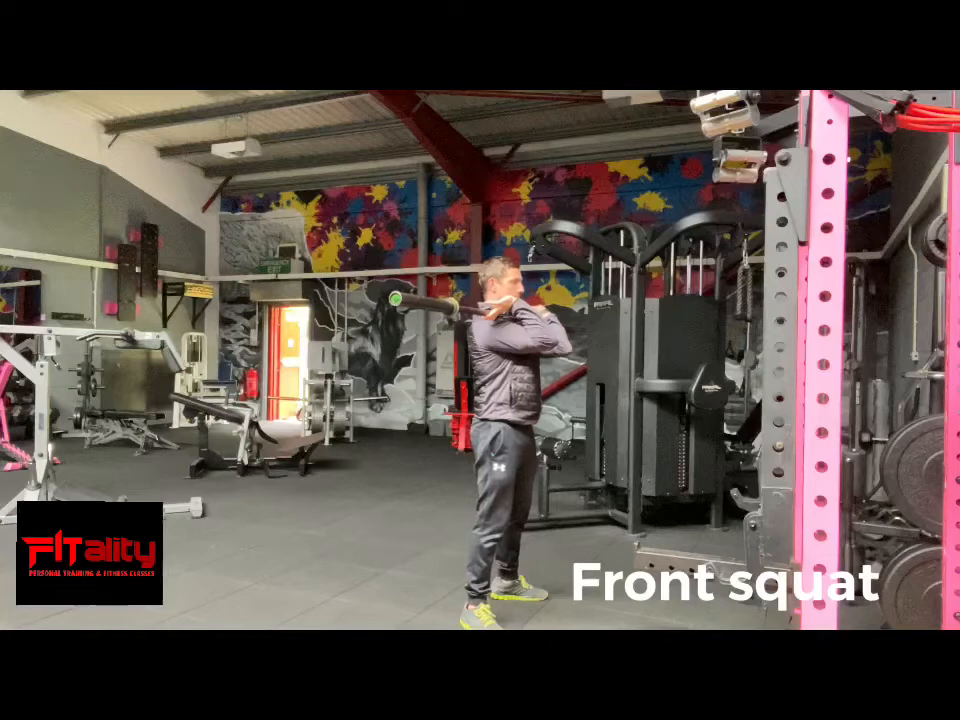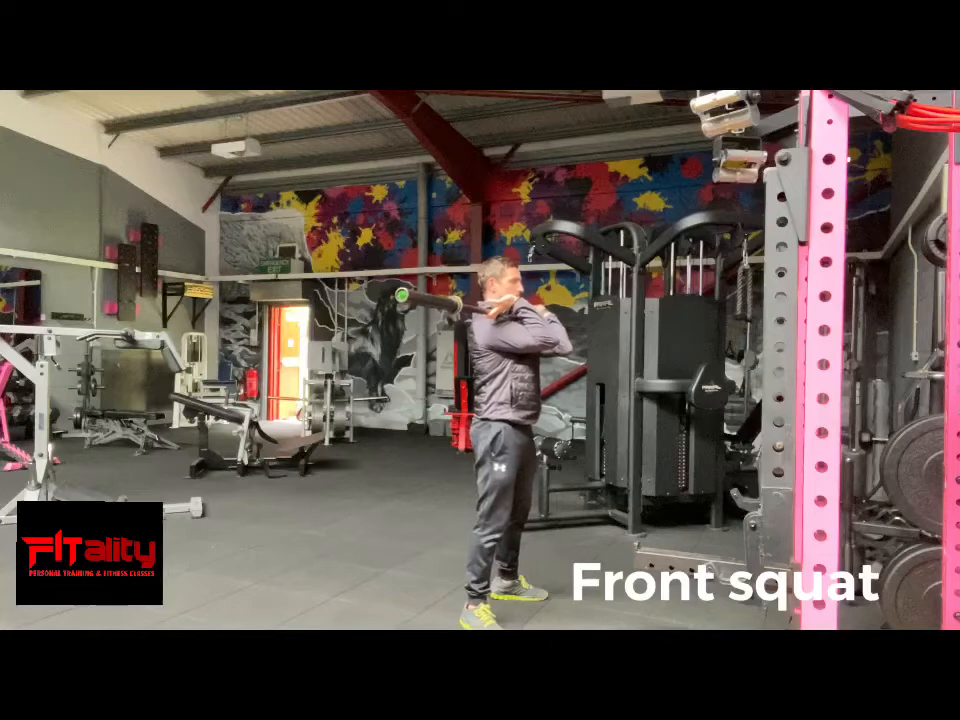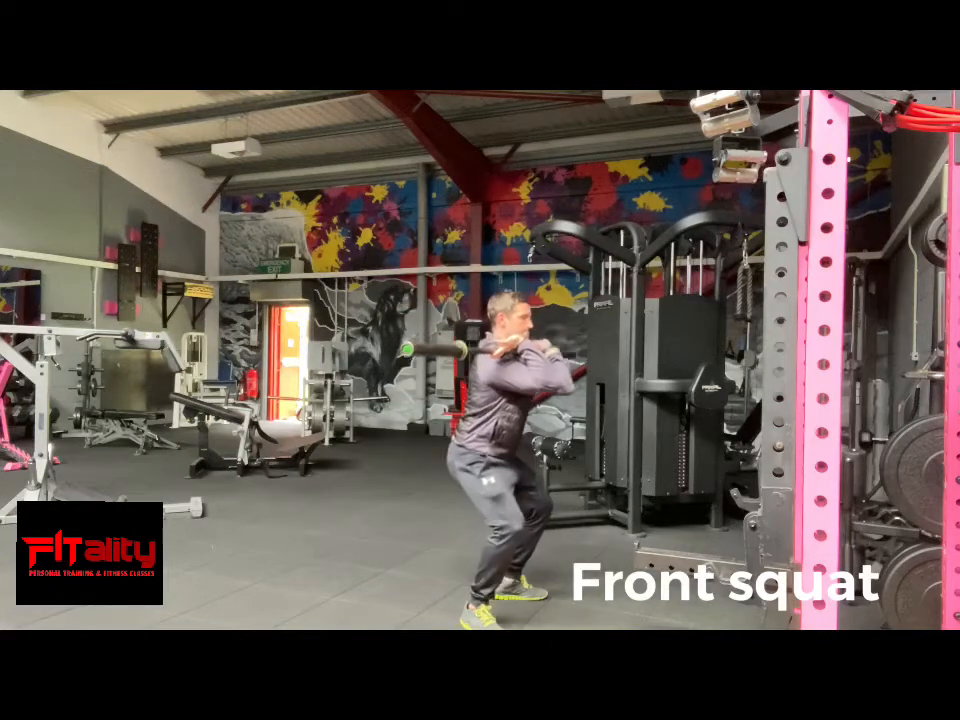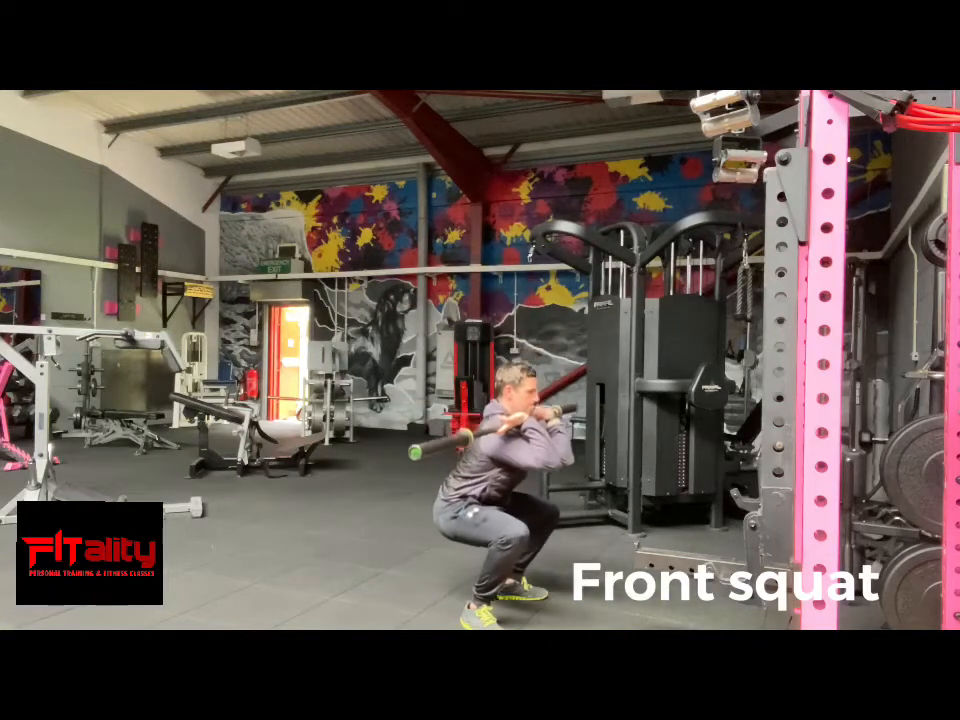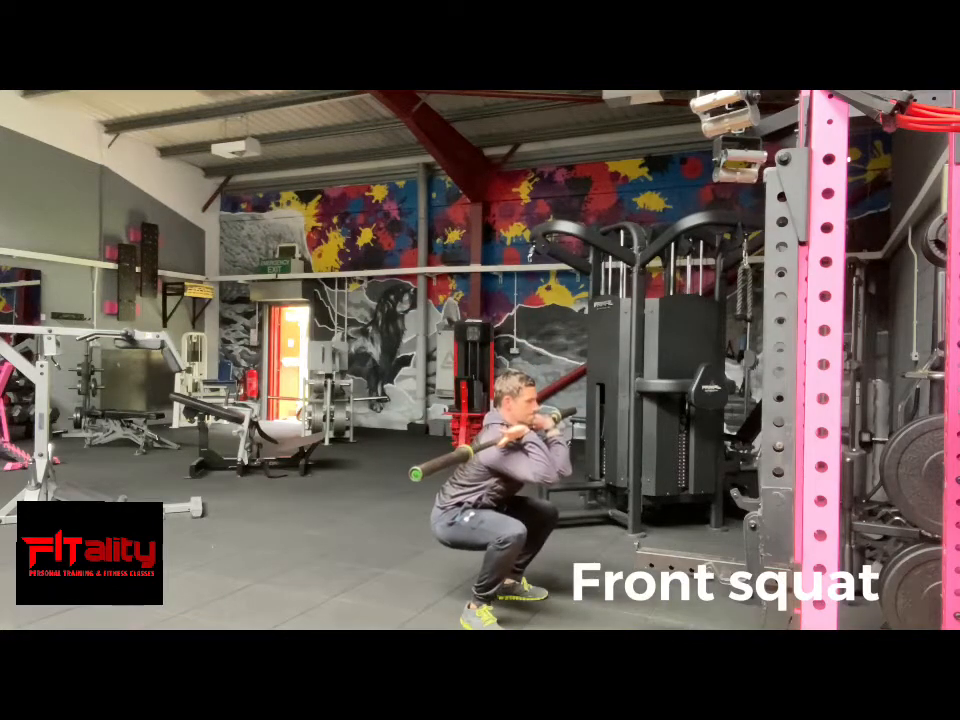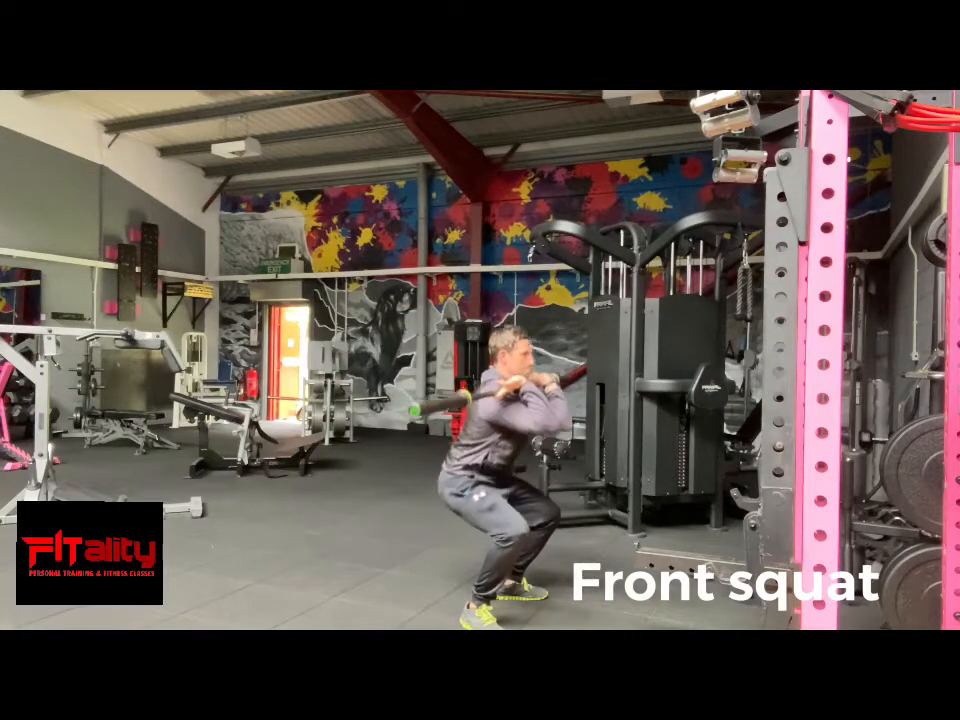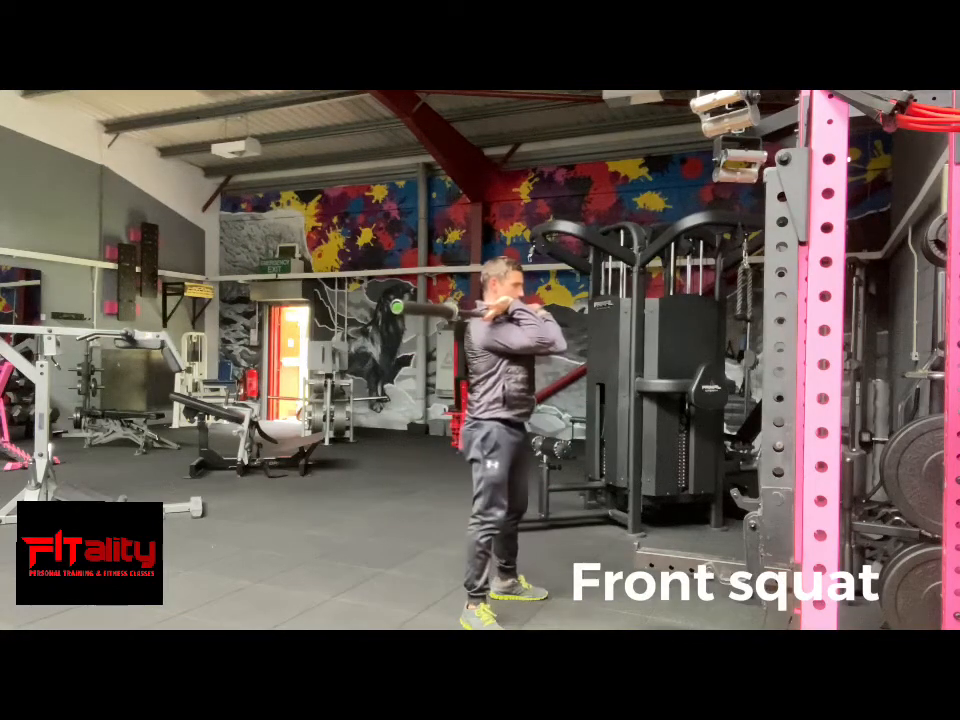
dt=0.7s
person 1, frame 1
left shoulder: (514, 322)
right shoulder: (489, 325)
left elbow: (561, 345)
right elbow: (543, 343)
left wrist: (542, 314)
right wrist: (520, 307)
left hip: (521, 430)
right hip: (499, 431)
left knee: (516, 514)
right knee: (492, 520)
left ankle: (507, 580)
right ankle: (474, 604)
person 1, frame 2
left shoulder: (514, 321)
right shoulder: (489, 324)
left elbow: (562, 345)
right elbow: (544, 341)
left wrist: (542, 313)
right wrist: (520, 305)
left hip: (520, 430)
right hip: (498, 431)
left knee: (516, 514)
right knee: (492, 519)
left ankle: (507, 580)
right ankle: (475, 604)
person 1, frame 3
left shoulder: (517, 355)
right shoulder: (494, 361)
left elbow: (564, 384)
right elbow: (543, 382)
left wrist: (548, 351)
right wrist: (528, 347)
left hip: (502, 455)
right hip: (475, 457)
left knee: (538, 507)
right knee: (509, 524)
left ankle: (510, 579)
right ankle: (476, 606)
person 1, frame 4
left shoulder: (519, 424)
right shoulder: (498, 433)
left elbow: (564, 458)
right elbow: (547, 461)
left wrist: (552, 420)
right wrist: (531, 422)
left hip: (487, 502)
right hip: (456, 510)
left knee: (547, 514)
right knee: (514, 533)
left ankle: (510, 581)
right ankle: (476, 608)
person 1, frame 5
left shoulder: (518, 432)
right shoulder: (497, 441)
left elbow: (562, 469)
right elbow: (545, 475)
left wrist: (551, 430)
right wrist: (530, 435)
left hip: (483, 507)
right hip: (453, 516)
left knee: (546, 514)
right knee: (512, 533)
left ankle: (511, 580)
right ankle: (477, 607)
person 1, frame 6
left shoulder: (517, 391)
right shoulder: (495, 397)
left elbow: (561, 423)
right elbow: (543, 424)
left wrist: (550, 387)
right wrist: (530, 386)
left hip: (497, 476)
right hip: (464, 481)
left knee: (547, 513)
right knee: (514, 531)
left ankle: (511, 580)
right ankle: (476, 607)
person 1, frame 7
left shoulder: (509, 321)
right shoulder: (486, 324)
left elbow: (556, 343)
right elbow: (542, 341)
left wrist: (538, 312)
right wrist: (517, 307)
left hip: (513, 427)
right hip: (490, 429)
left knee: (514, 510)
right knee: (489, 514)
left ankle: (506, 579)
right ankle: (474, 605)
